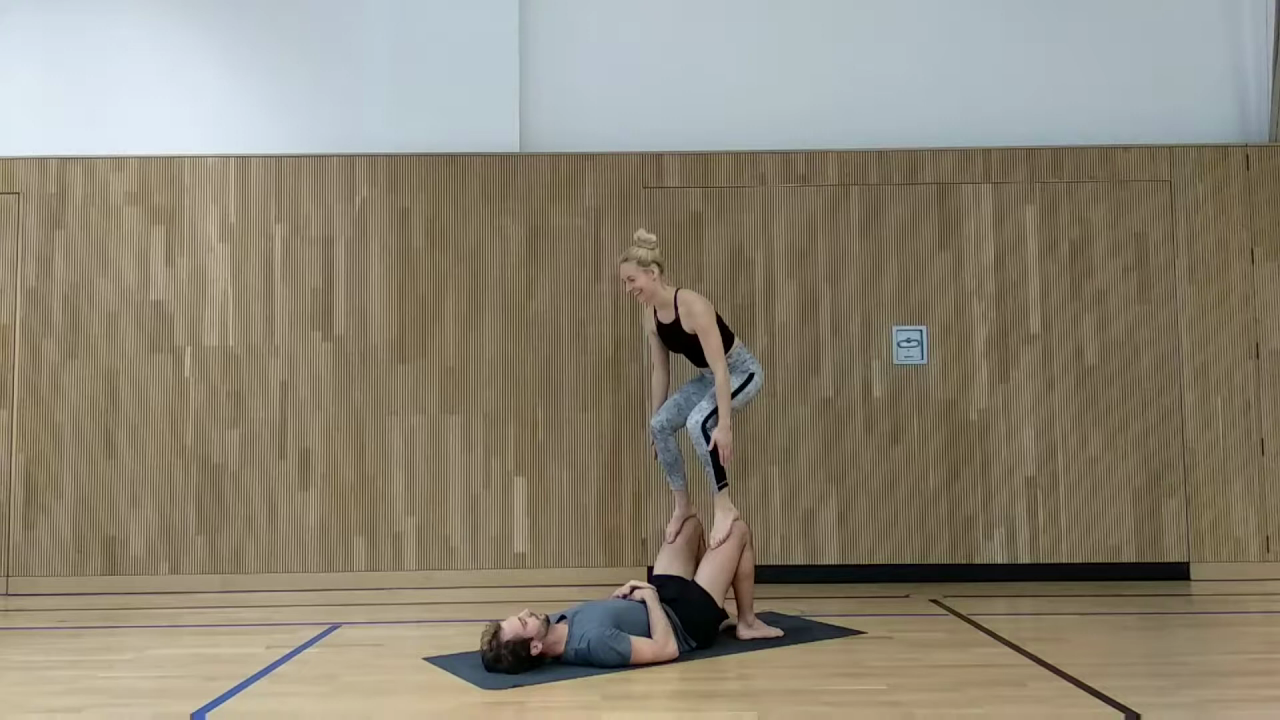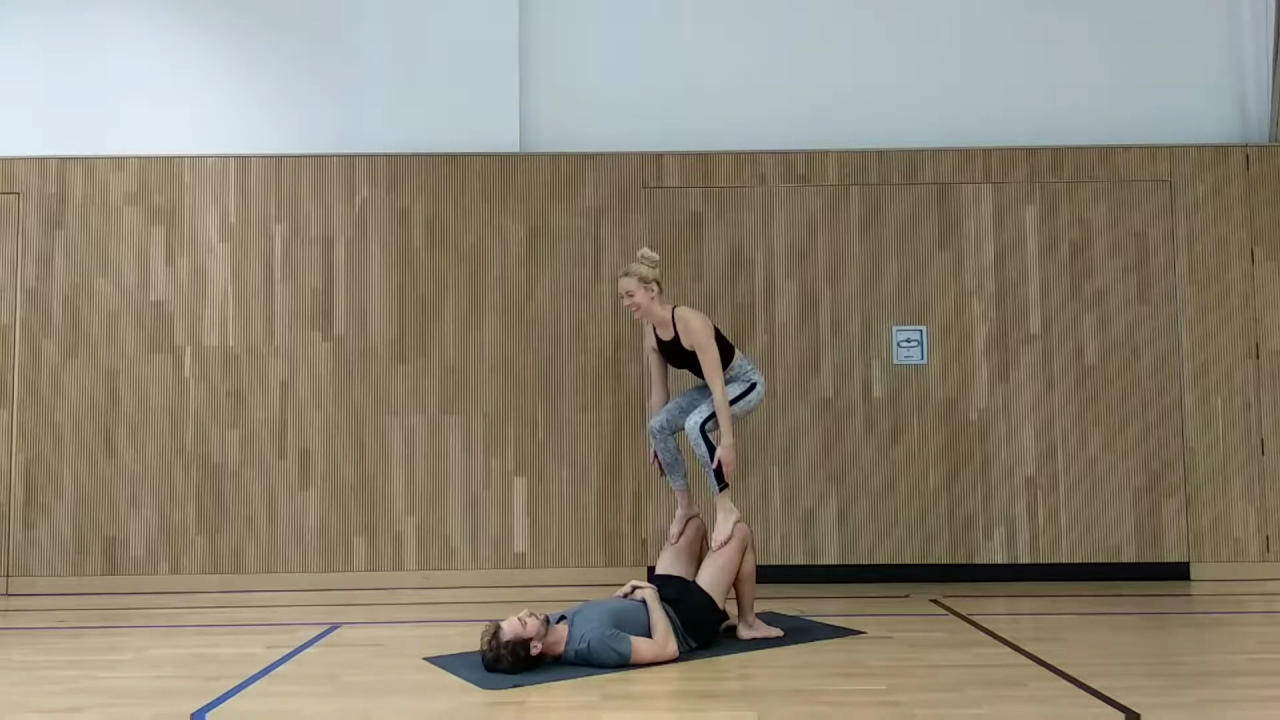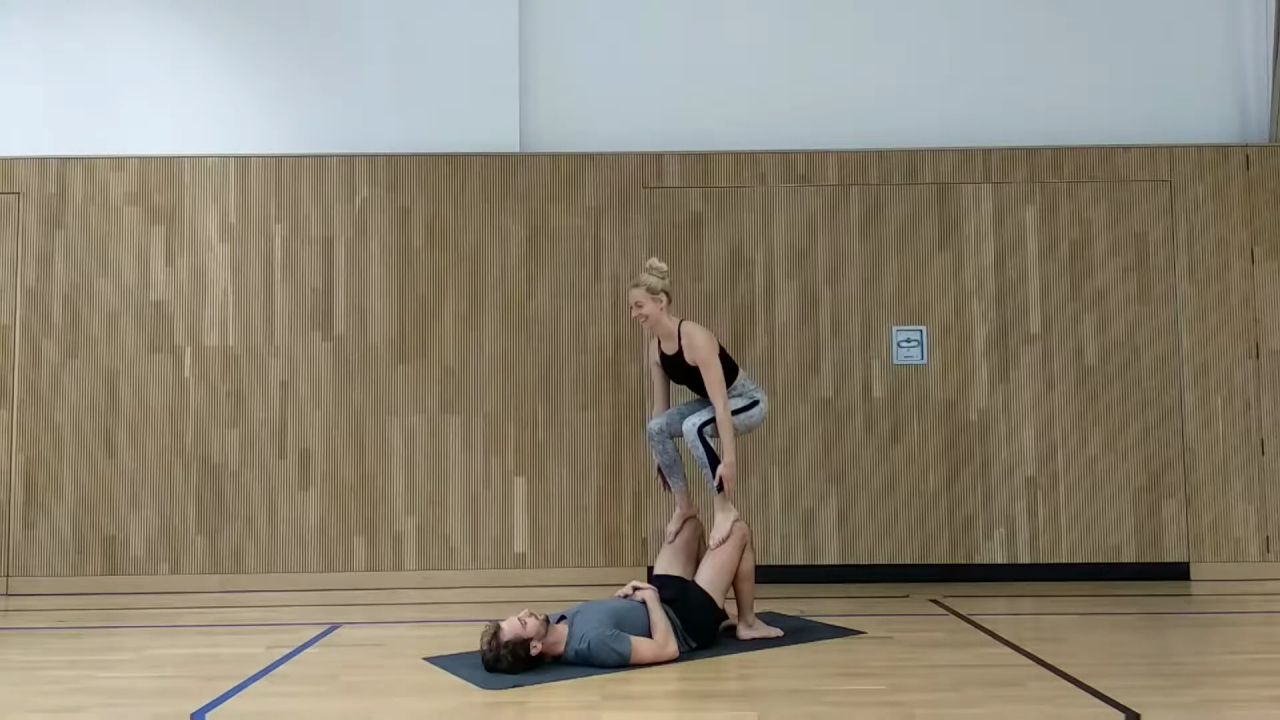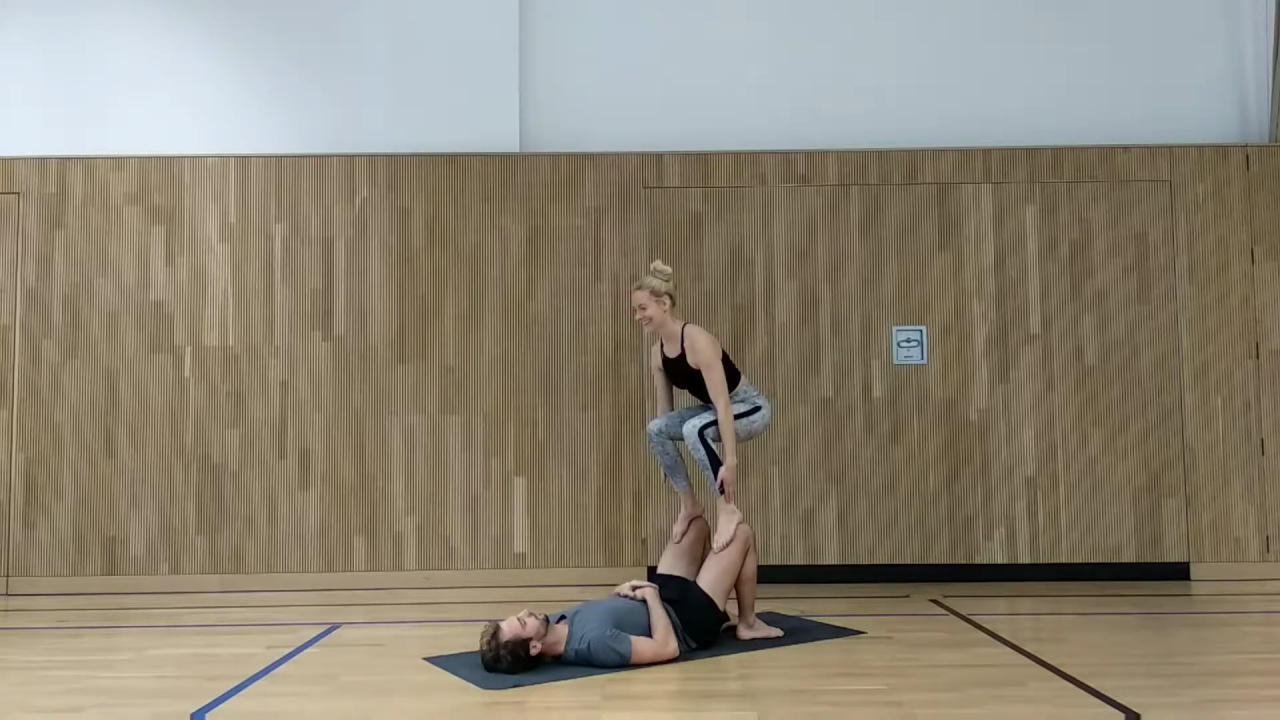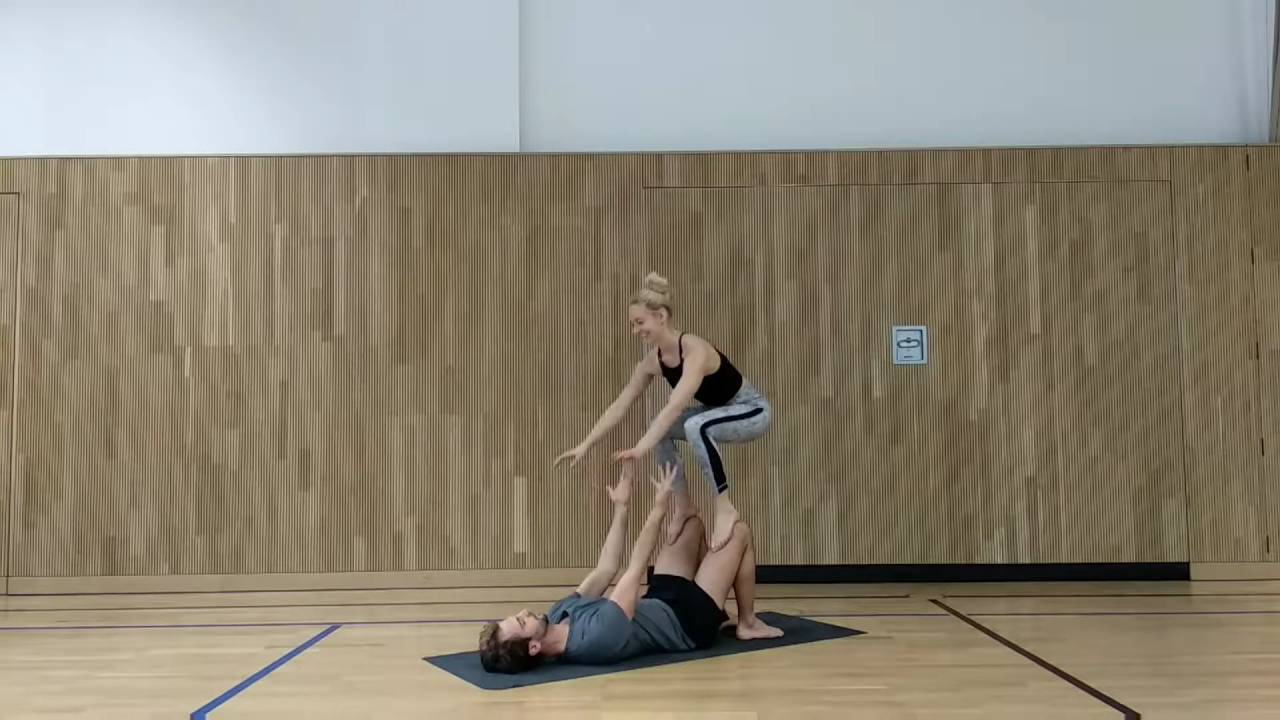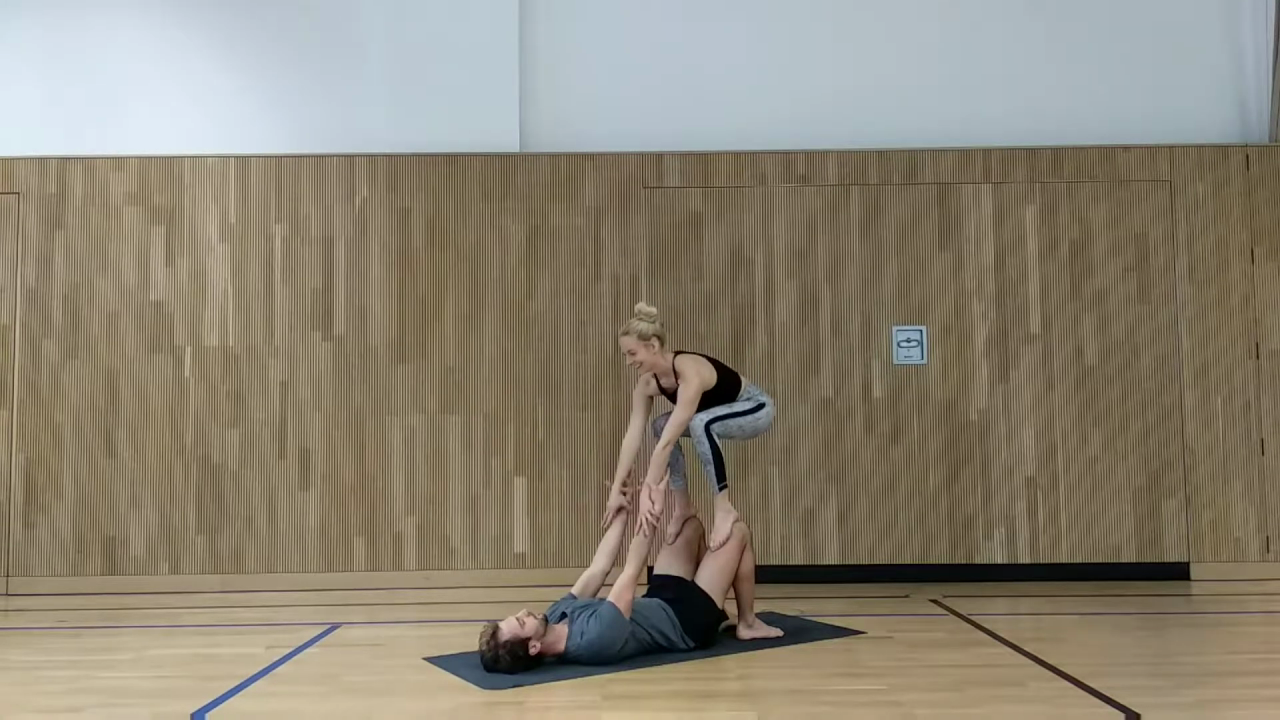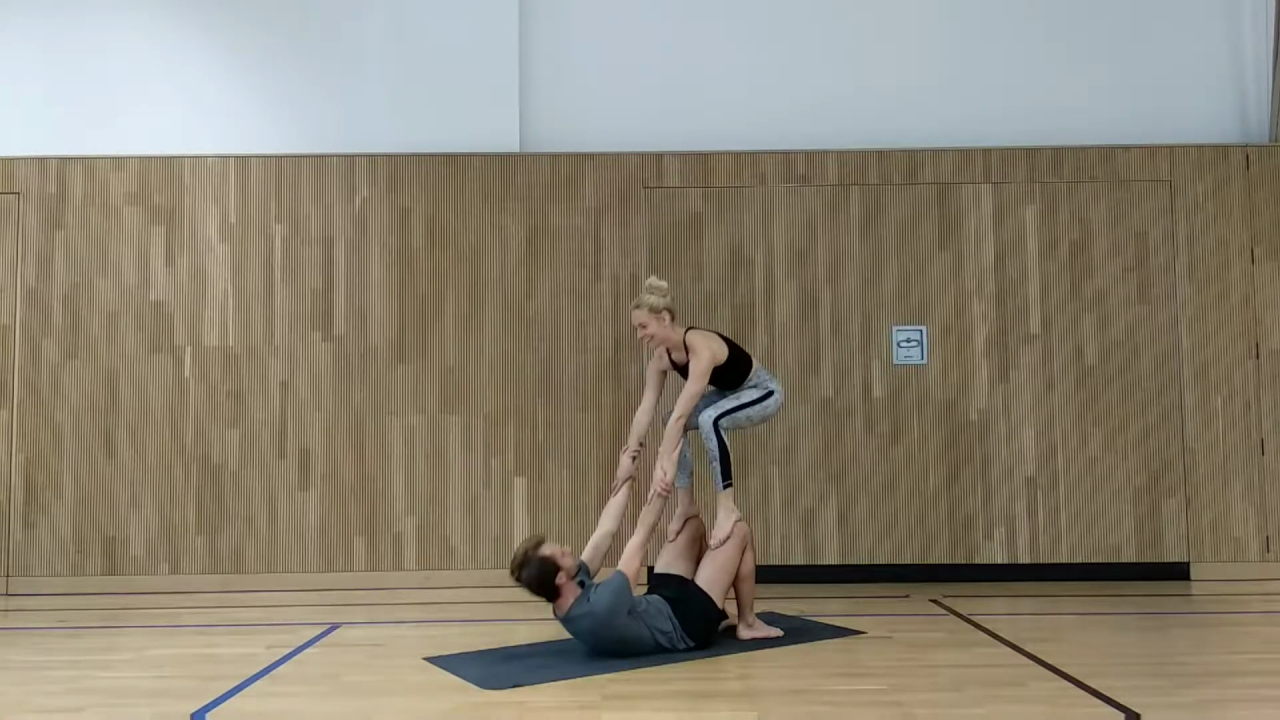
dt=0.7s
person 1, frame 1
left shoulder: (557, 624)
right shoulder: (592, 642)
right elbow: (667, 649)
left wrist: (617, 595)
right wrist: (650, 598)
left hip: (664, 603)
right hip: (687, 622)
left knee: (691, 523)
right knee: (738, 530)
left ankle: (717, 613)
right ankle: (747, 624)
person 1, frame 2
left shoulder: (555, 624)
right shoulder: (591, 642)
right elbow: (667, 648)
left wrist: (620, 595)
right wrist: (651, 598)
left hip: (665, 603)
right hip: (688, 623)
left knee: (695, 523)
right knee: (740, 532)
left ankle: (718, 613)
right ankle: (747, 624)
person 1, frame 3
left shoulder: (554, 625)
right shoulder: (591, 643)
right elbow: (668, 649)
left wrist: (620, 595)
right wrist: (651, 599)
left hip: (664, 604)
right hip: (688, 622)
left knee: (692, 525)
right knee: (738, 531)
left ankle: (718, 612)
right ankle: (747, 624)
person 1, frame 4
left shoulder: (556, 623)
right shoulder: (592, 644)
right elbow: (669, 648)
left wrist: (619, 593)
right wrist: (650, 596)
left hip: (665, 603)
right hip: (689, 623)
left knee: (698, 524)
right knee: (742, 533)
left ankle: (720, 612)
right ankle: (748, 624)
person 1, frame 5
left shoulder: (559, 617)
right shoulder: (597, 638)
left elbow: (606, 569)
right elbow: (635, 571)
left wrist: (621, 509)
right wrist: (659, 508)
left hip: (661, 605)
right hip: (689, 623)
left knee: (693, 524)
right knee: (740, 532)
left ankle: (718, 612)
right ankle: (748, 624)
person 1, frame 6
left shoulder: (557, 617)
right shoulder: (595, 640)
left elbow: (599, 567)
right elbow: (631, 572)
left wrist: (622, 511)
right wrist: (650, 514)
left hip: (660, 604)
right hip: (688, 623)
left knee: (692, 525)
right knee: (738, 531)
left ankle: (717, 612)
right ankle: (748, 623)
person 1, frame 7
left shoulder: (572, 597)
right shoulder: (601, 611)
left elbow: (605, 532)
right elbow: (638, 541)
left wrist: (626, 479)
right wrist: (661, 492)
left hip: (661, 604)
right hip: (688, 627)
left knee: (694, 525)
right knee: (740, 532)
left ankle: (717, 614)
right ankle: (748, 624)
person 2, frame 1
left shoulder: (693, 305)
right shoulder: (651, 318)
left elbow: (721, 368)
right elbow: (659, 372)
left wrist: (724, 424)
right wrist: (655, 417)
left hip: (741, 371)
right hip: (707, 377)
left knee: (697, 423)
right knee: (660, 425)
left ankle: (724, 507)
right ankle: (681, 505)
person 2, frame 2
left shoulder: (690, 322)
right shoulder: (651, 335)
left elbow: (718, 385)
right elbow: (658, 388)
left wrist: (727, 441)
right wrist: (657, 443)
left hip: (744, 381)
right hip: (710, 387)
left knee: (695, 424)
right knee: (658, 426)
left ankle: (725, 509)
right ankle: (684, 506)
person 2, frame 3
left shoulder: (695, 338)
right shoulder: (655, 348)
left elbow: (721, 404)
right elbow: (660, 404)
left wrist: (729, 460)
right wrist: (662, 457)
left hip: (748, 400)
right hip: (714, 402)
left knee: (693, 427)
right knee: (655, 428)
left ankle: (724, 508)
right ankle: (683, 506)
person 2, frame 4
left shoulder: (697, 341)
right shoulder: (657, 353)
left elbow: (723, 405)
right elbow: (664, 409)
left wrist: (730, 461)
right wrist: (669, 464)
left hip: (750, 408)
right hip: (714, 410)
left knee: (694, 429)
right knee: (656, 429)
left ankle: (727, 510)
right ankle: (689, 505)
person 2, frame 5
left shoulder: (695, 350)
right shoulder: (652, 361)
left elbow: (675, 407)
right elbow: (619, 406)
left wrist: (643, 447)
right wrist: (584, 446)
left hip: (753, 410)
right hip: (719, 410)
left knee: (695, 427)
right knee: (660, 430)
left ankle: (725, 508)
right ankle: (683, 505)
person 2, frame 6
left shoulder: (690, 373)
right shoulder: (647, 383)
left elbow: (668, 442)
right elbow: (632, 436)
right wrist: (616, 489)
left hip: (755, 407)
right hip: (722, 410)
left knee: (701, 423)
right knee: (661, 426)
left ankle: (724, 509)
right ankle: (682, 507)
person 2, frame 7
left shoulder: (701, 348)
right shoulder: (661, 357)
left elbow: (681, 413)
right elbow: (645, 409)
left wrist: (663, 465)
right wrist: (627, 456)
left hip: (763, 391)
right hip: (729, 392)
left knee: (709, 419)
right knee: (675, 426)
left ankle: (727, 508)
right ankle: (686, 505)
